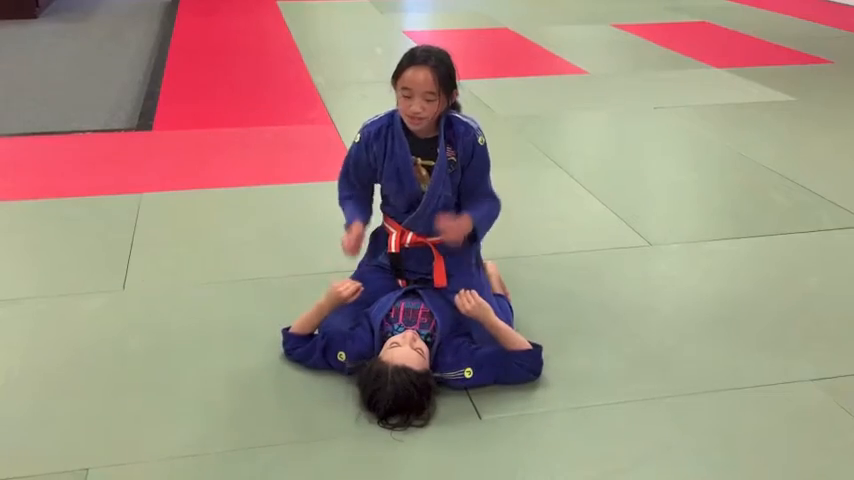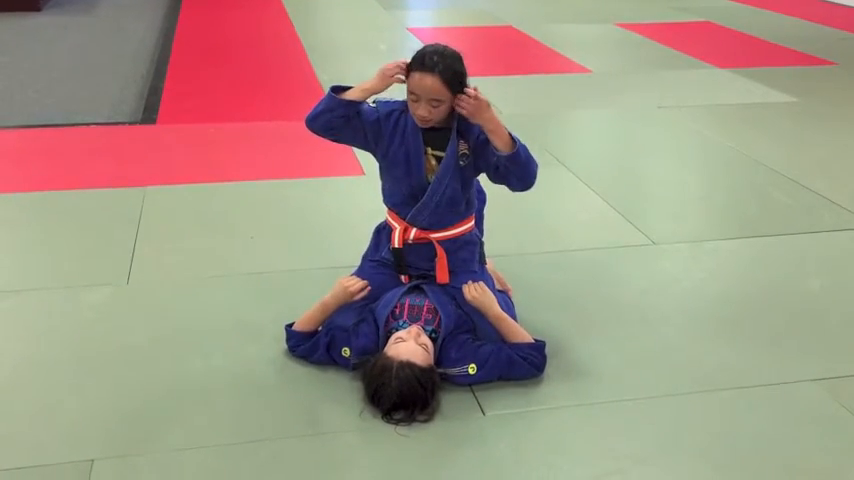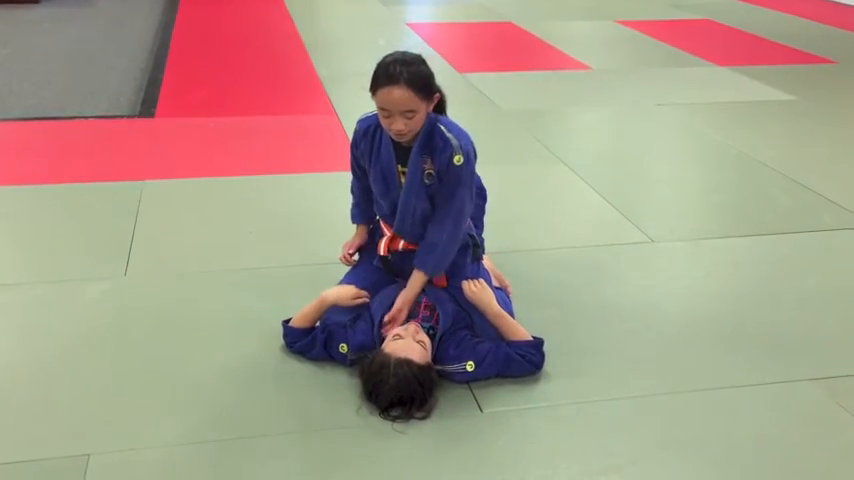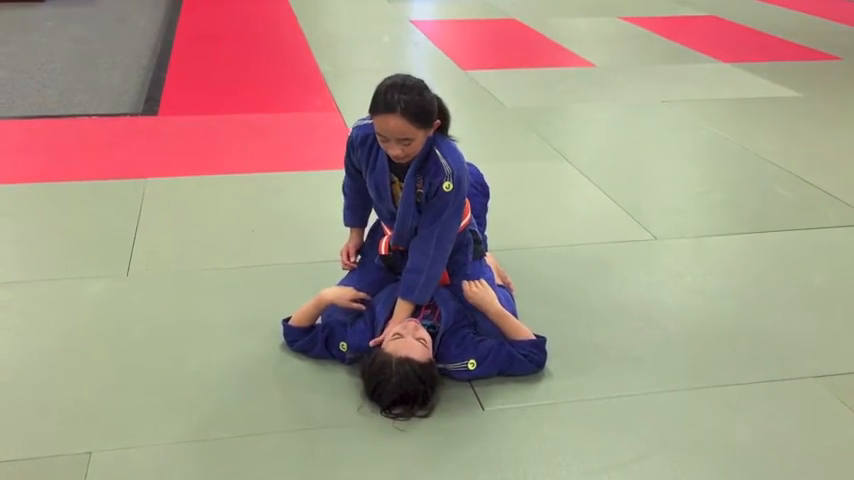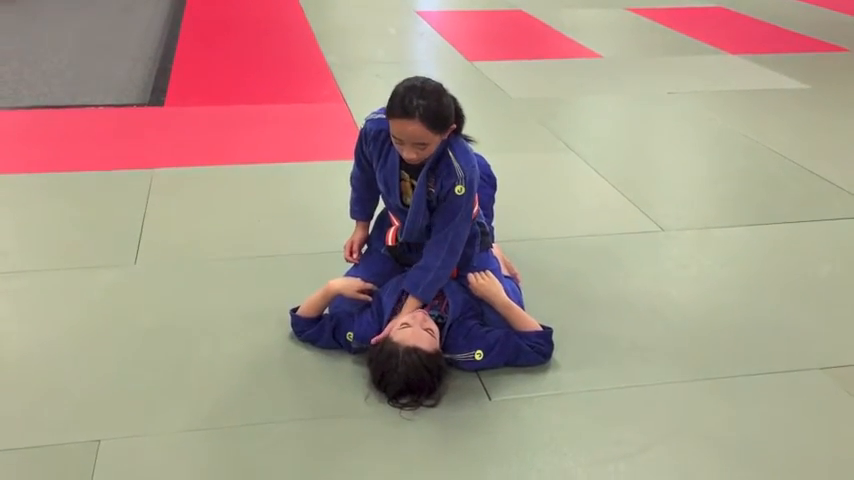
dt=1s
person 1, frame 1
left shoulder: (467, 137)
right shoulder: (374, 136)
left elbow: (482, 198)
right elbow: (354, 189)
left wrist: (465, 225)
right wrist: (356, 223)
left hip: (452, 250)
right hip: (393, 246)
left ankle: (483, 275)
person 1, frame 2
left shoulder: (475, 130)
right shoulder: (387, 121)
left elbow: (523, 178)
right elbow: (321, 122)
left wrist: (490, 124)
right wrist: (370, 87)
left hip: (455, 252)
right hip: (397, 244)
person 1, frame 3
left shoulder: (454, 148)
right shoulder: (366, 133)
left elbow: (448, 227)
left wrist: (412, 291)
right wrist: (362, 230)
left hip: (447, 253)
right hip: (389, 244)
left ankle: (481, 269)
person 1, frame 4
left shoulder: (449, 170)
right shoulder: (362, 137)
left elbow: (431, 247)
left wrist: (400, 318)
right wrist: (356, 235)
left hip: (447, 247)
right hip: (391, 240)
right knee: (338, 315)
left ankle: (482, 260)
person 1, frame 5
left shoulder: (460, 171)
right shoulder: (375, 130)
left elbow: (443, 249)
left wrist: (407, 315)
right wrist: (361, 226)
left hip: (455, 240)
right hip: (398, 233)
right knee: (344, 308)
person 2, frame 1
left shoulder: (358, 351)
right shoulder: (452, 363)
left elbow: (295, 343)
right elbow: (529, 362)
left wrist: (327, 303)
right wrist: (487, 318)
right ankle: (487, 272)
person 2, frame 2
left shoulder: (360, 347)
right shoulder: (458, 362)
left elbow: (298, 339)
right elbow: (533, 357)
left wrist: (332, 300)
right wrist: (492, 309)
person 2, frame 3
left shoulder: (359, 342)
right shoulder: (454, 358)
left elbow: (296, 335)
right elbow: (531, 356)
left wrist: (327, 298)
right wrist: (490, 306)
person 2, frame 4
left shoulder: (359, 342)
right shoulder: (455, 357)
left elbow: (296, 334)
right elbow: (533, 355)
left wrist: (324, 297)
right wrist: (492, 306)
right ankle: (486, 262)
person 2, frame 5
left shoulder: (365, 332)
right shoulder: (462, 347)
left elbow: (304, 324)
right elbow: (540, 346)
left wrist: (332, 287)
right wrist: (498, 298)
